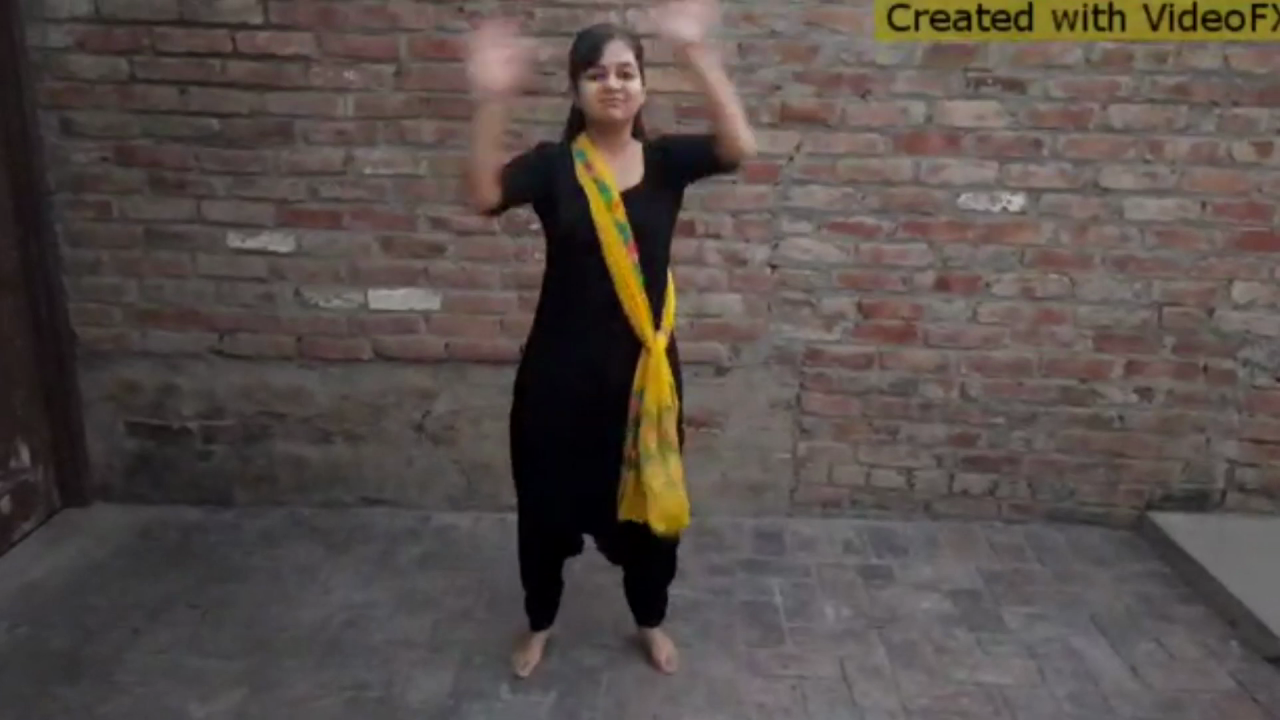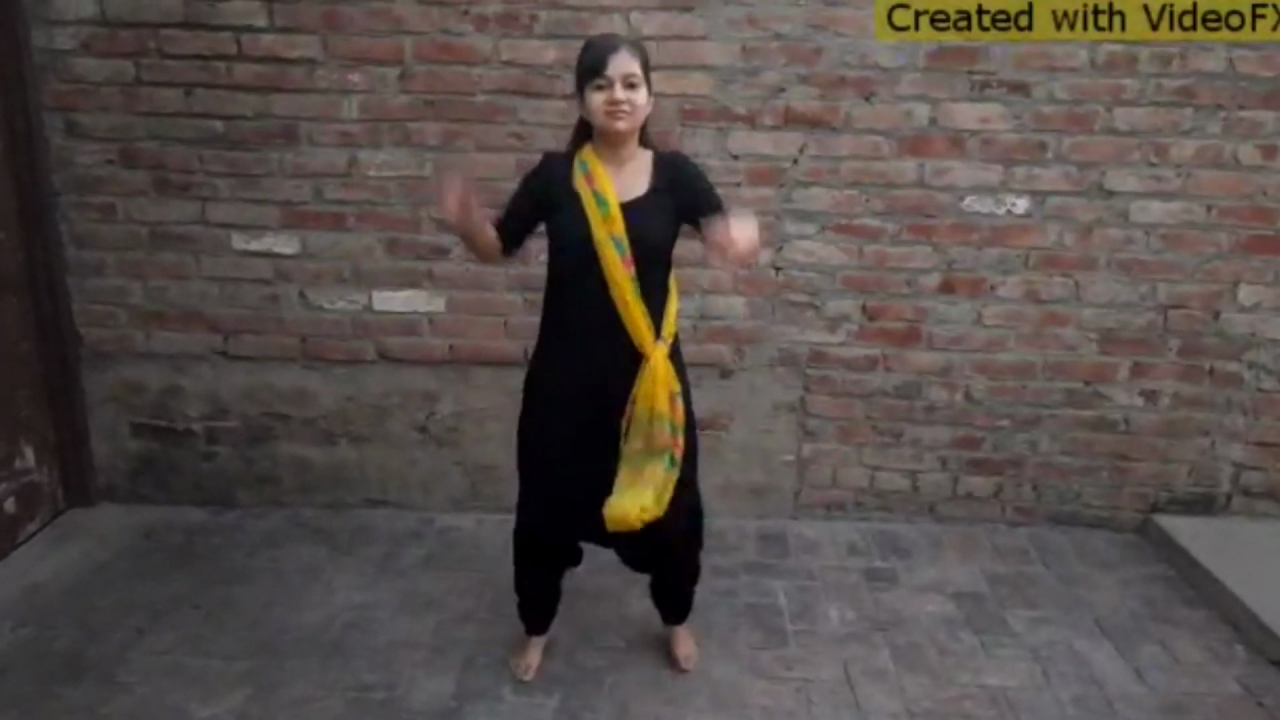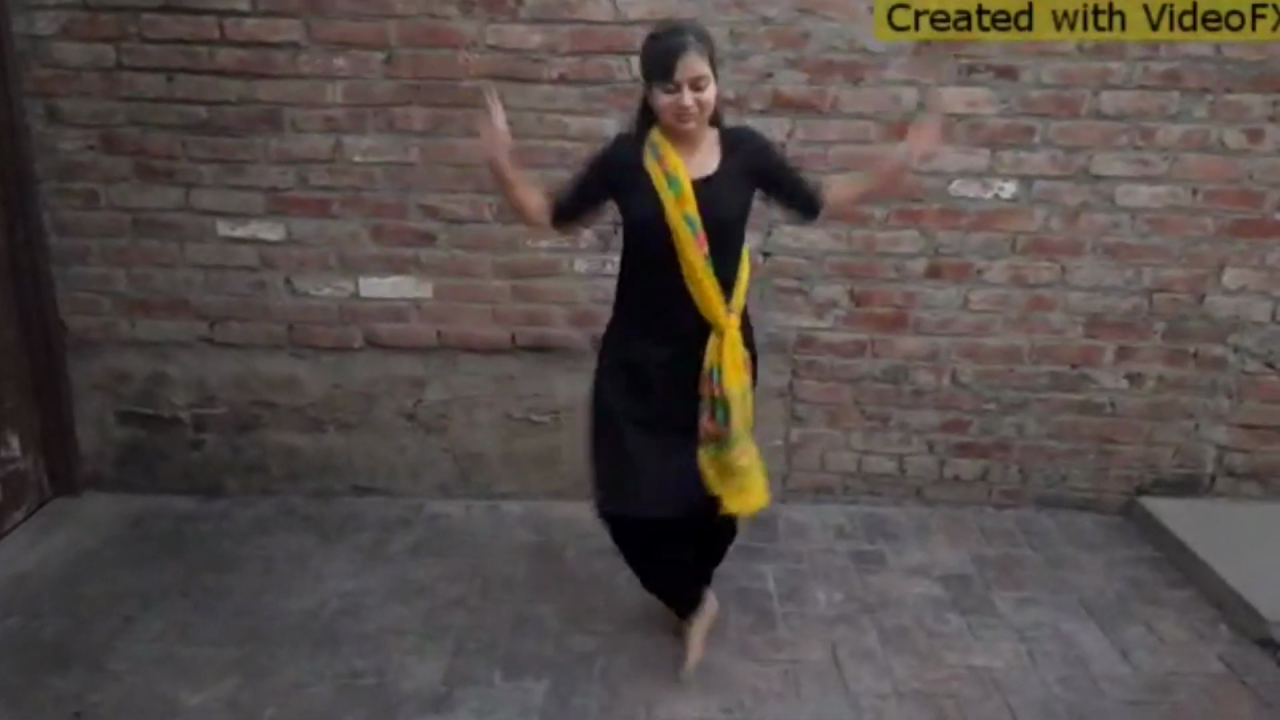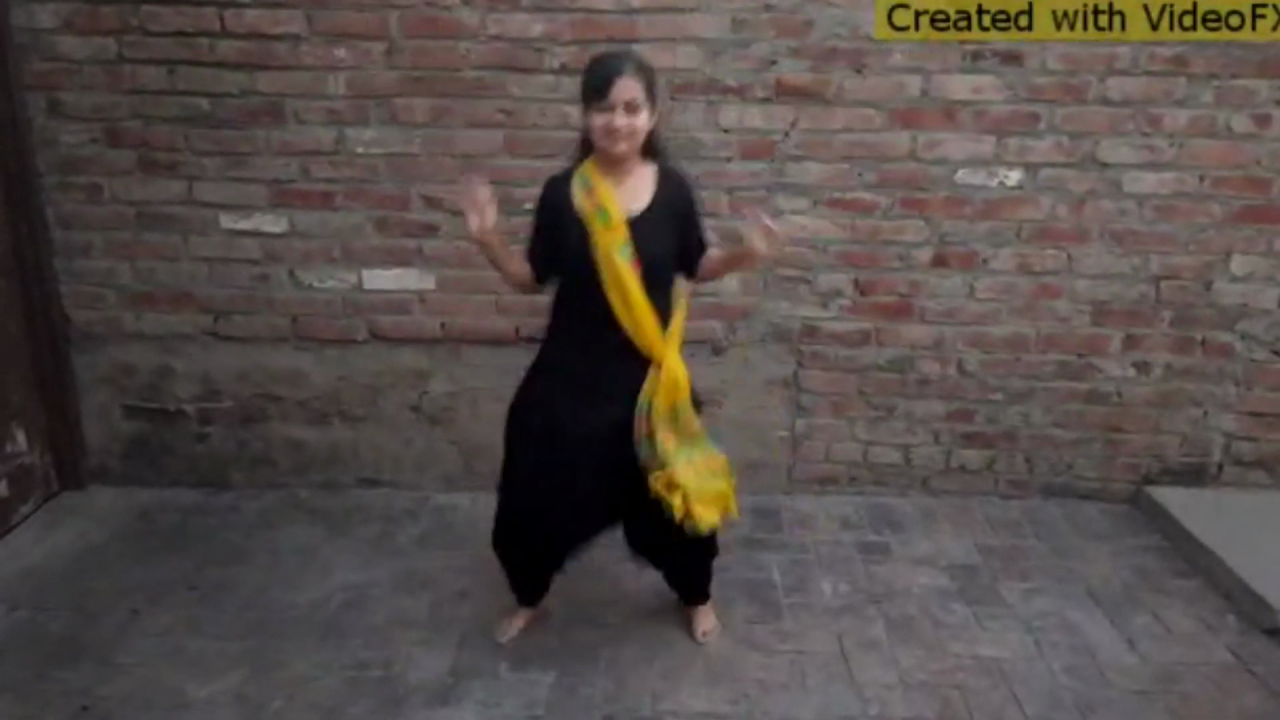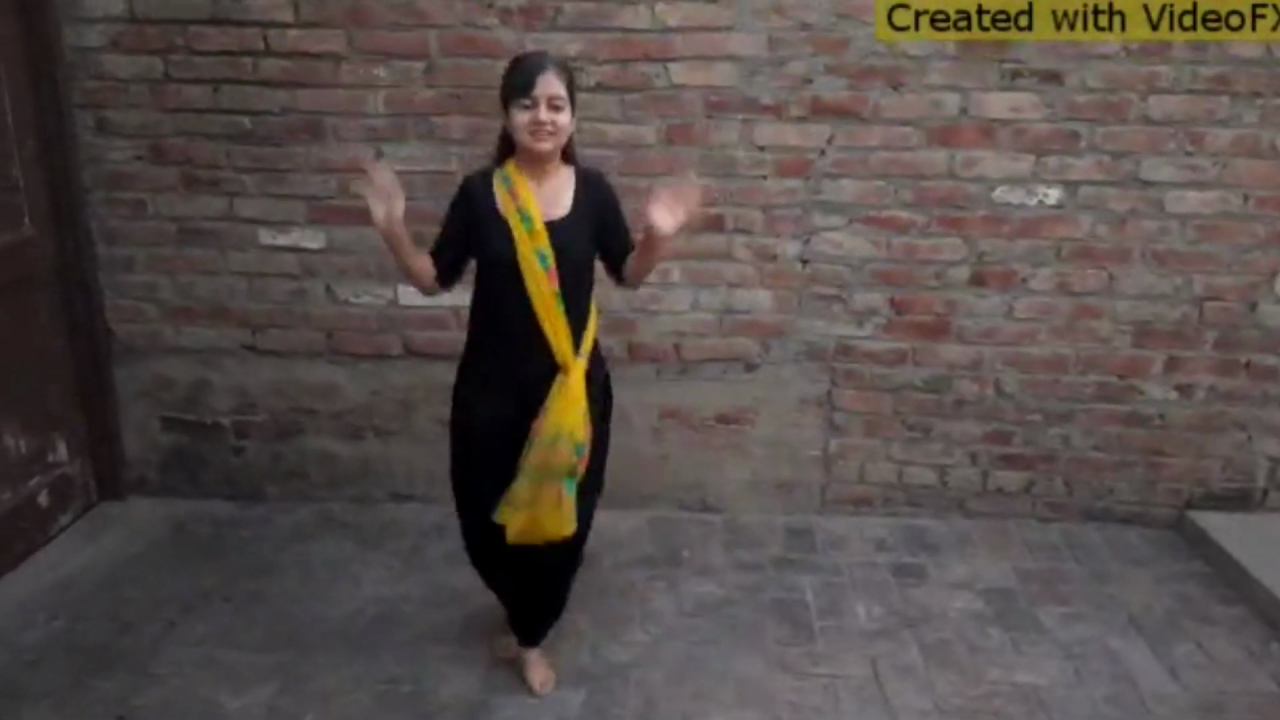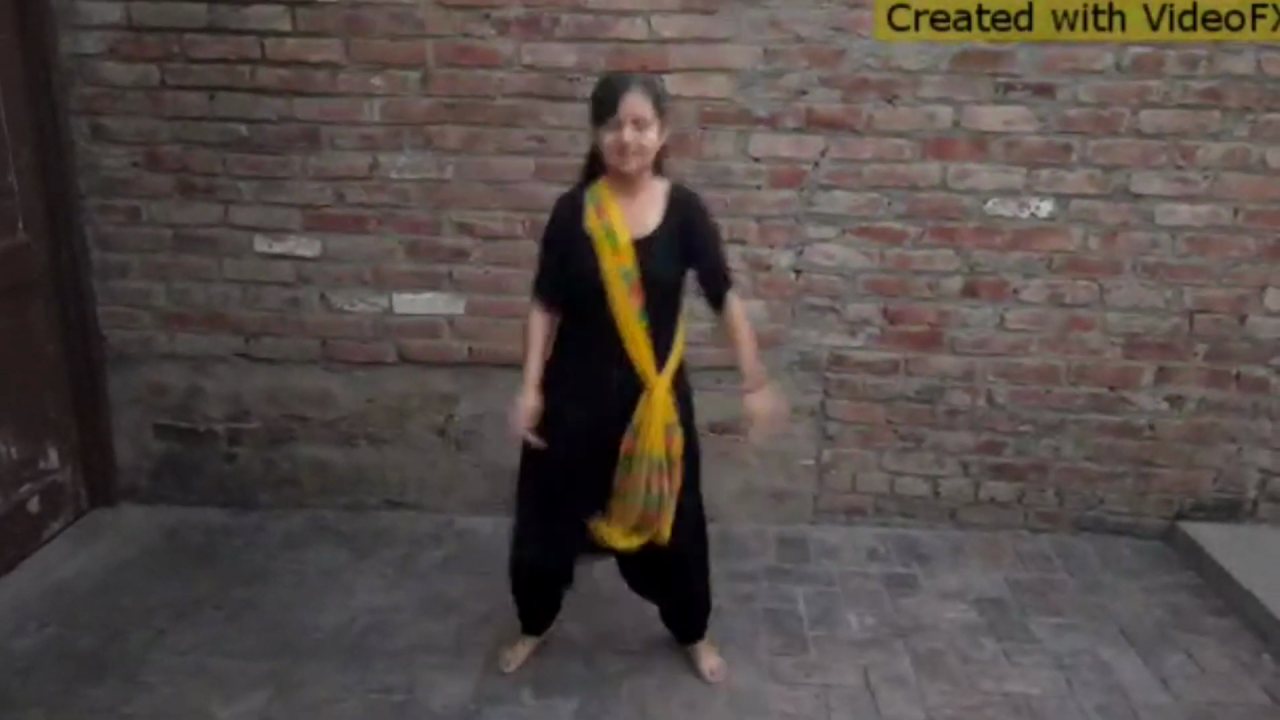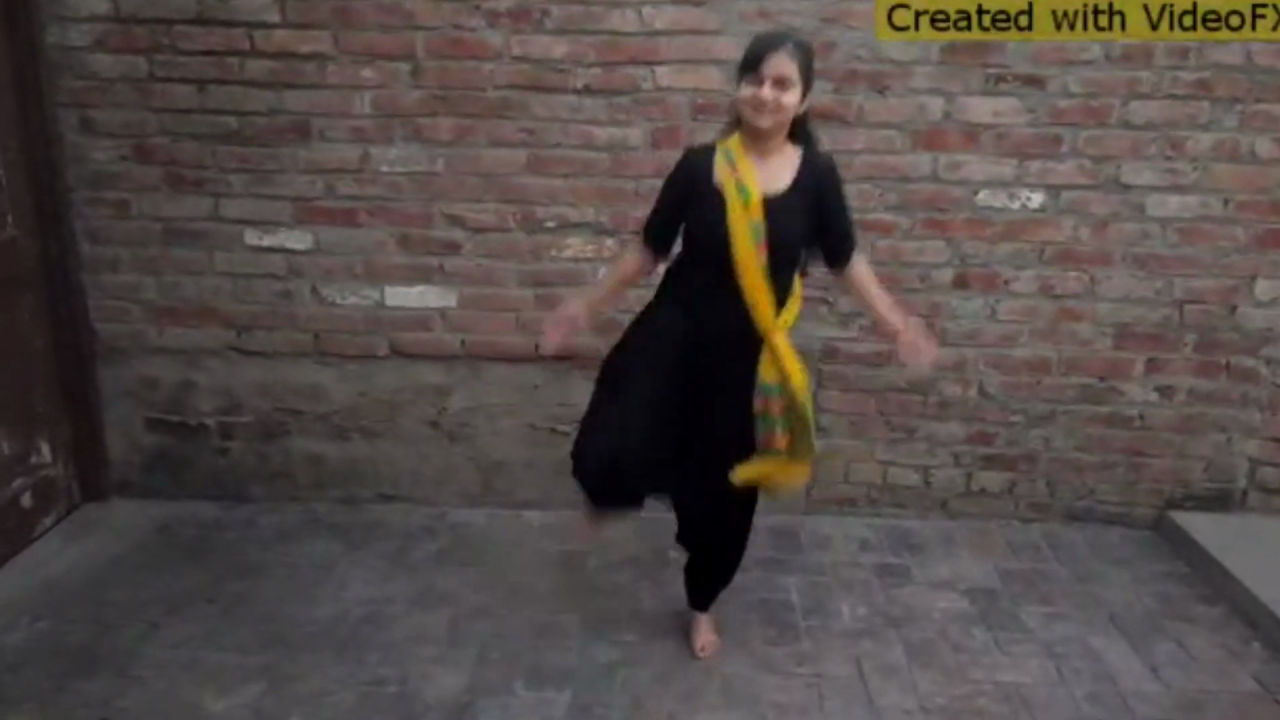
dt=0.7s
person 1, frame 1
left shoulder: (670, 159)
right shoulder: (550, 165)
left elbow: (737, 147)
right elbow: (482, 196)
right wrist: (492, 99)
left hip: (642, 363)
right hip: (561, 363)
left knee: (648, 497)
right knee: (547, 499)
left ankle: (651, 621)
right ankle: (539, 624)
person 1, frame 2
left shoulder: (674, 171)
right shoulder: (554, 175)
left elbow: (728, 235)
right elbow: (496, 247)
left wrist: (743, 233)
right wrist: (464, 216)
left hip: (650, 371)
right hip: (567, 371)
left knee: (671, 506)
right knee: (547, 505)
left ankle: (676, 620)
right ankle: (537, 628)
person 1, frame 3
left shoulder: (745, 149)
right shoulder: (625, 159)
left elbow: (816, 202)
right elbow: (549, 214)
left wrist: (897, 163)
right wrist: (501, 161)
left hip: (719, 351)
right hip: (640, 352)
left knee: (716, 489)
right knee: (637, 492)
left ankle: (693, 594)
right ankle: (694, 599)
person 1, frame 4
left shoulder: (673, 189)
right shoulder: (561, 193)
left elbow: (699, 266)
right elbow: (530, 276)
left wrist: (745, 253)
right wrist: (489, 240)
left hip: (650, 377)
right hip: (567, 378)
left knee: (667, 507)
right knee: (534, 508)
left ankle: (696, 597)
right ankle: (527, 597)
person 1, frame 5
left shoulder: (593, 190)
right shoulder: (478, 192)
left elbow: (628, 275)
right elbow: (434, 277)
left wrist: (657, 234)
right wrist: (391, 227)
right hip: (491, 386)
right knee: (489, 521)
left ankle: (530, 636)
right ankle: (519, 614)
person 1, frame 6
left shoulder: (685, 208)
right shoulder: (572, 211)
left elbow: (724, 298)
right elbow: (544, 305)
left wrist: (755, 382)
right wrist: (530, 387)
left hip: (655, 395)
right hip: (577, 392)
left knee: (670, 527)
right knee: (549, 522)
left ankle: (695, 635)
right ankle: (534, 626)
person 1, frame 7
left shoulder: (817, 171)
right shoulder: (698, 166)
left elbow: (844, 257)
right elbow: (650, 247)
left wrist: (892, 319)
right wrist: (589, 302)
left hip: (748, 354)
right hip: (682, 332)
left knee: (725, 491)
right knee: (624, 452)
left ankle: (702, 606)
right ankle: (607, 496)
